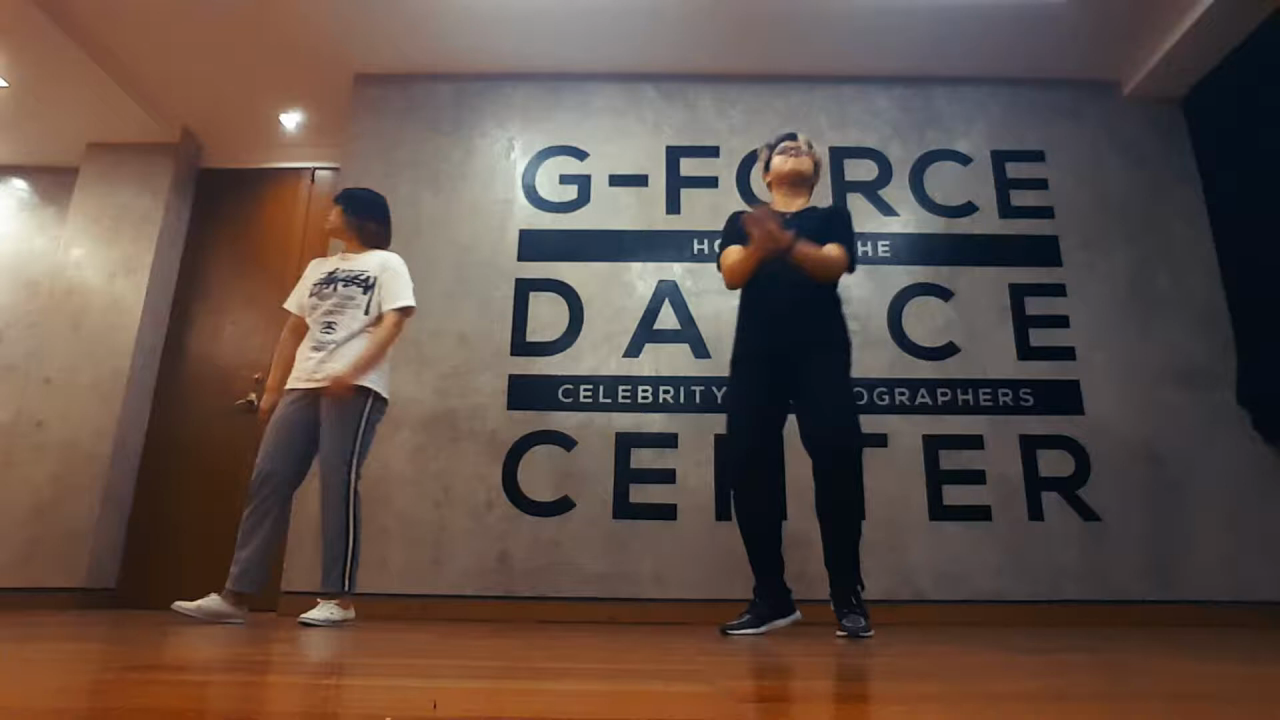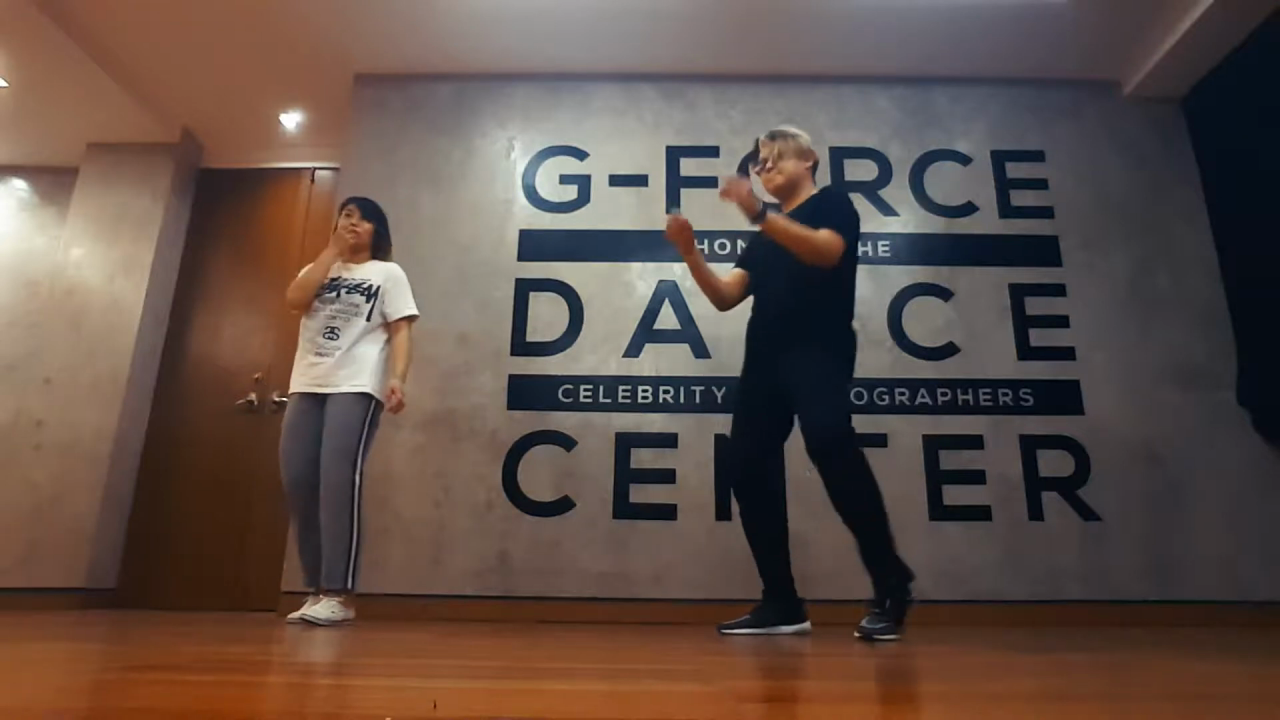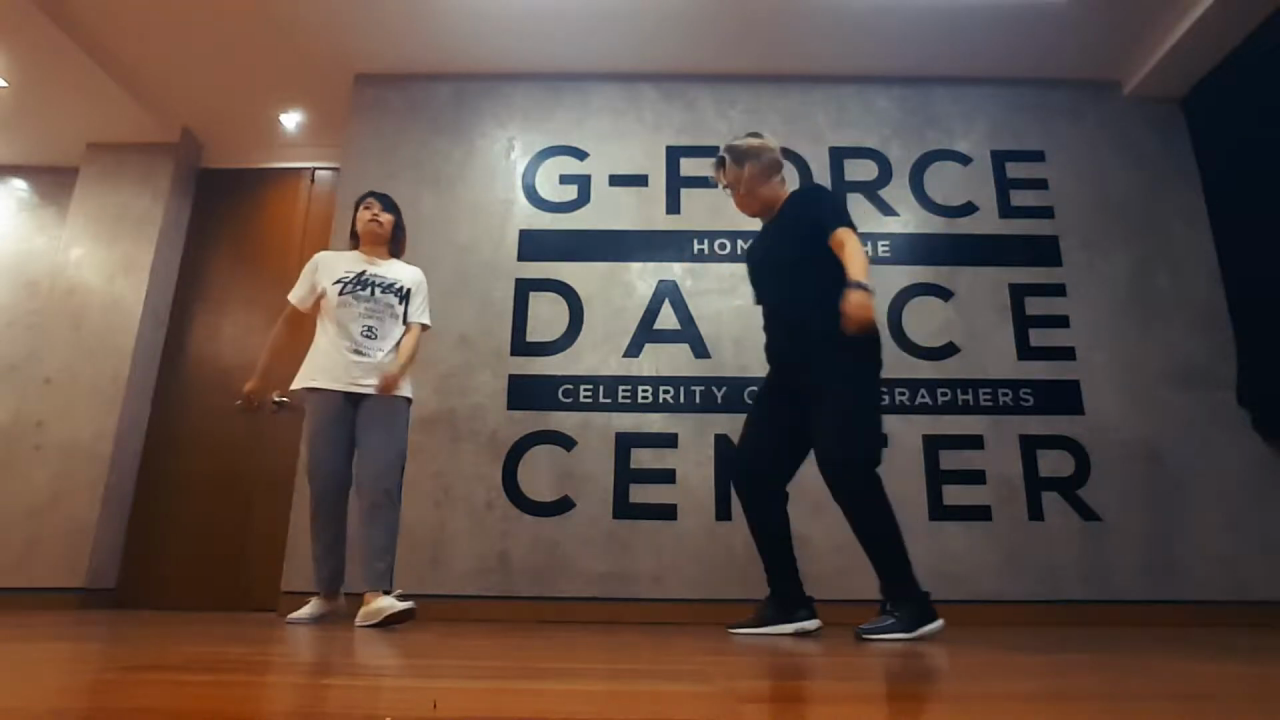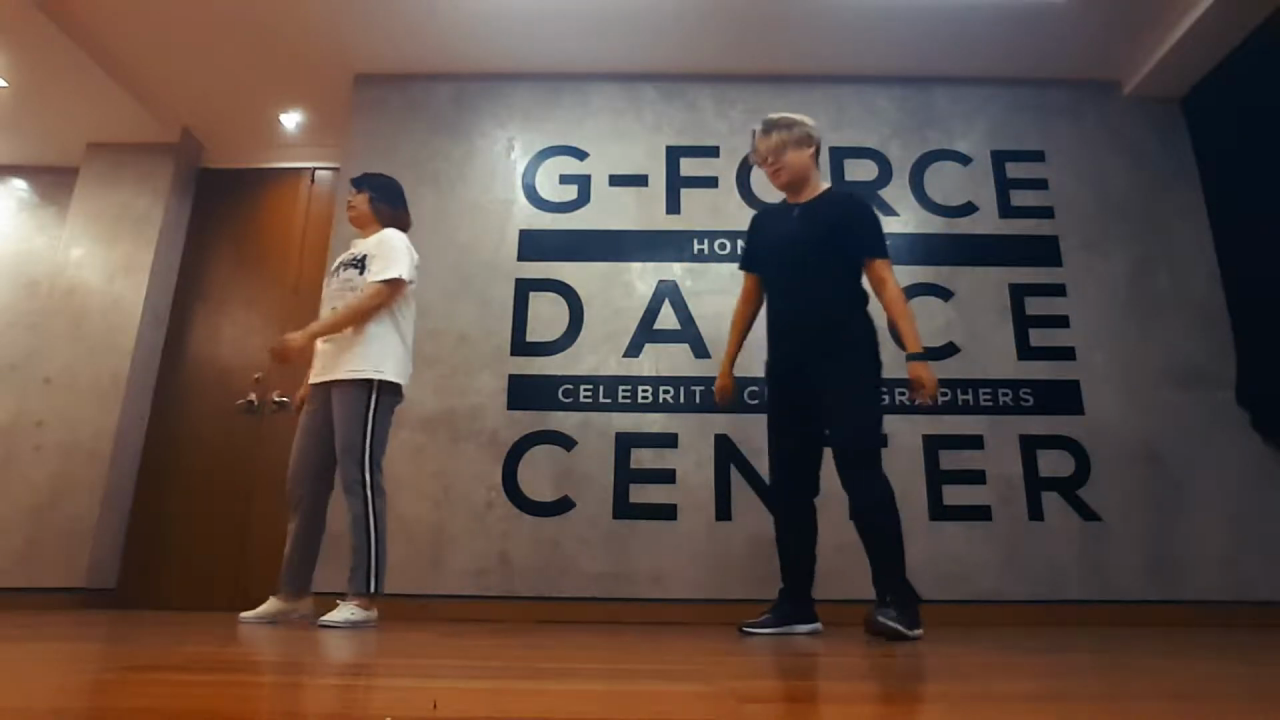
dt=1s
person 1, frame 1
left shoulder: (833, 217)
right shoulder: (742, 220)
left elbow: (834, 266)
right elbow: (731, 272)
left wrist: (787, 242)
right wrist: (759, 246)
left hip: (820, 348)
right hip: (756, 350)
left knee: (836, 452)
right knee: (749, 463)
left ankle: (846, 593)
right ankle: (771, 596)
person 1, frame 2
left shoulder: (832, 202)
right shoulder: (763, 242)
left elbow: (826, 251)
right elbow: (725, 296)
left wrist: (759, 213)
right wrist: (689, 252)
left hip: (820, 351)
right hip: (764, 359)
left knee: (830, 441)
right knee: (749, 469)
left ankle: (891, 585)
right ankle: (781, 603)
person 1, frame 3
left shoulder: (812, 204)
right shoulder: (758, 249)
left elbow: (847, 246)
left wrist: (859, 287)
right wrist: (771, 384)
left hip: (842, 361)
right hip: (788, 373)
left knee: (846, 472)
right knee: (751, 471)
left ankle: (906, 601)
right ankle: (787, 600)
person 1, frame 4
left shoulder: (847, 207)
right shoulder: (763, 222)
left elbow: (884, 281)
right elbow: (751, 298)
left wrist: (915, 352)
right wrist: (728, 365)
left hip: (846, 363)
right hip: (787, 370)
left knee: (859, 470)
right knee: (788, 484)
left ankle: (897, 601)
right ankle: (796, 604)
person 2, frame 1
left shoulder: (388, 265)
right shoulder: (317, 269)
left elbow: (391, 324)
right elbow: (293, 330)
left wrist: (352, 371)
right wrist: (272, 387)
left hip: (355, 386)
right hip: (303, 385)
left knee: (338, 483)
right knee: (268, 480)
left ankle: (337, 599)
right ankle: (232, 596)
person 2, frame 2
left shoulder: (389, 274)
right shoulder: (318, 270)
left elbow: (400, 331)
right elbow: (294, 299)
left wrist: (397, 379)
right wrist: (332, 250)
left hip: (356, 387)
right hip: (306, 386)
left knee: (339, 481)
right knee: (299, 486)
left ankle: (338, 596)
right ankle: (319, 590)
person 2, frame 3
left shoulder: (410, 277)
right shoulder: (324, 263)
left elbow: (413, 333)
right elbow: (290, 318)
left wrist: (398, 367)
right wrist: (259, 373)
left hip: (384, 390)
right hip: (326, 384)
left knee: (380, 485)
right knee: (325, 486)
left ankle: (377, 593)
right ankle: (327, 592)
person 2, frame 4
left shoulder: (392, 241)
right shoulder: (346, 257)
left elbow: (377, 297)
left wrist: (305, 335)
right wrist: (308, 383)
left hip: (369, 375)
right hip: (330, 374)
left knee: (359, 477)
right knee: (305, 481)
left ankle: (362, 598)
right ankle: (293, 593)
